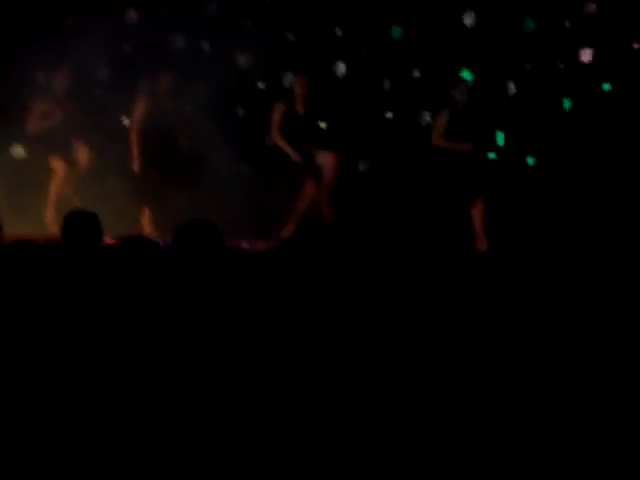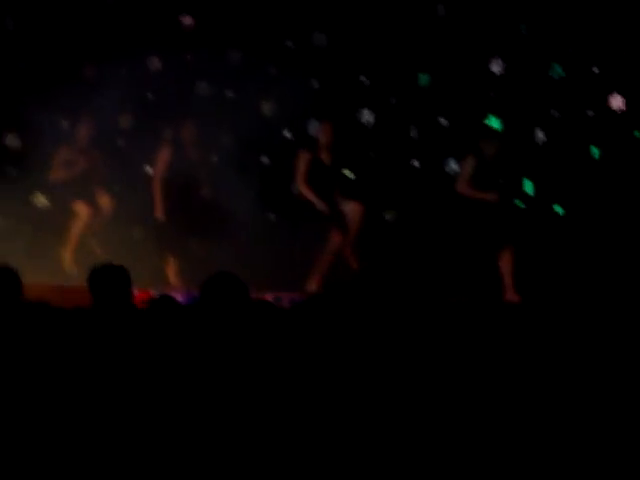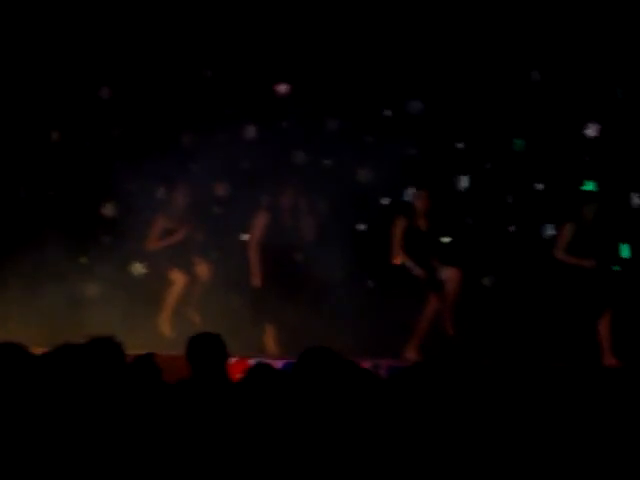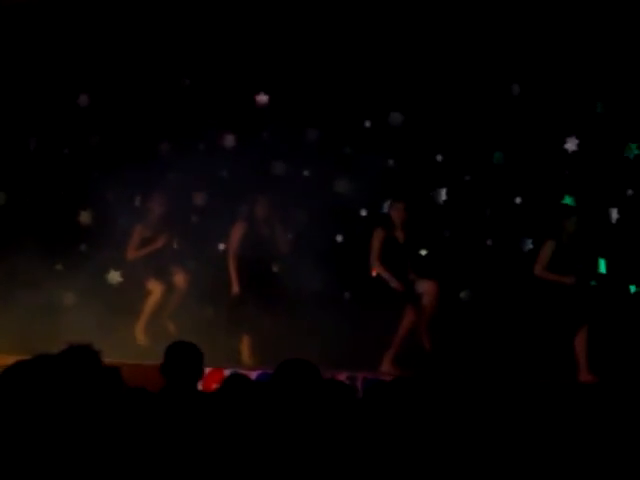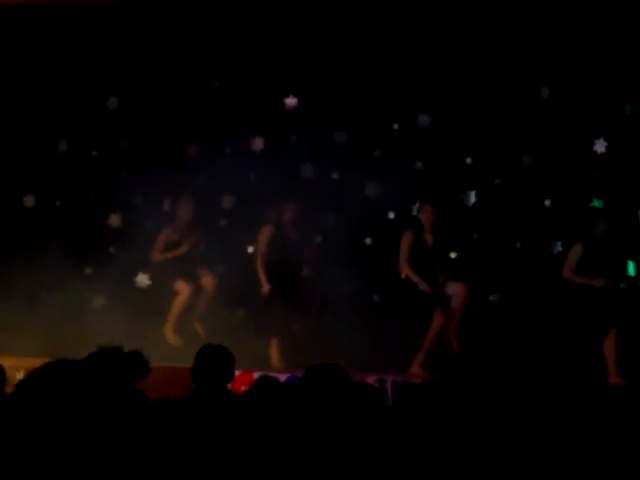
dt=0.5s
person 1, frame 1
left shoulder: (308, 109)
right shoulder: (283, 106)
right elbow: (275, 134)
left wrist: (312, 150)
right wrist: (293, 153)
left hip: (305, 153)
right hip: (285, 153)
person 1, frame 2
left shoulder: (333, 157)
right shoulder: (307, 154)
right elbow: (300, 183)
left wrist: (338, 199)
right wrist: (318, 202)
left hip: (330, 202)
right hip: (310, 202)
left knee: (338, 235)
left ankle: (315, 281)
person 1, frame 3
left shoulder: (429, 223)
right shoulder: (404, 221)
left elbow: (431, 251)
right elbow: (397, 250)
left wrist: (436, 265)
right wrist: (415, 267)
left hip: (427, 269)
right hip: (408, 268)
left knee: (444, 288)
person 1, frame 4
left shoulder: (406, 235)
right shoulder: (381, 232)
right elbow: (374, 261)
left wrist: (412, 276)
right wrist: (391, 280)
left hip: (404, 280)
right hip: (385, 281)
left knee: (430, 288)
person 1, frame 5
left shoulder: (436, 238)
right shoulder: (410, 235)
right elbow: (403, 264)
left wrist: (441, 279)
right wrist: (420, 282)
left hip: (433, 283)
right hip: (414, 284)
left knee: (461, 289)
person 2, frame 1
left shoulder: (173, 105)
right shoulder: (146, 101)
left elbow: (181, 128)
right elbow: (135, 129)
left wrist: (183, 142)
right wrist: (136, 157)
left hip: (167, 152)
right hip: (149, 152)
right knee: (151, 185)
right ankle: (148, 220)
person 2, frame 2
left shoulder: (196, 152)
right shoulder: (169, 149)
left elbow: (200, 176)
right elbow: (158, 177)
left wrist: (204, 189)
right wrist: (159, 205)
left hip: (190, 201)
right hip: (171, 200)
right knee: (174, 232)
right ankle: (173, 268)
person 2, frame 3
left shoulder: (295, 218)
right shoulder: (266, 215)
left elbow: (309, 238)
right elbow: (254, 245)
left wrist: (304, 213)
right wrist: (256, 273)
left hip: (288, 269)
right hip: (269, 268)
right knee: (273, 301)
right ankle: (271, 338)
person 2, frame 4
left shoulder: (271, 228)
right shoulder: (243, 226)
left elbow: (283, 250)
right elbow: (232, 255)
left wrist: (277, 225)
right wrist: (235, 282)
left hip: (265, 278)
right hip: (247, 278)
right knee: (252, 311)
right ankle: (246, 349)
person 2, frame 5
left shoulder: (298, 233)
right shoulder: (270, 230)
left elbow: (304, 259)
right elbow: (259, 258)
right wrist: (264, 282)
left hip: (293, 281)
right hip: (275, 280)
left knee: (292, 314)
right knee: (281, 313)
right ankle: (275, 351)
person 3, frame 1
left shoulder: (467, 113)
right shoulder: (447, 113)
right elbow: (435, 139)
left wrist: (473, 146)
right wrist: (460, 147)
left hip: (467, 163)
right hip: (451, 164)
left knee: (476, 198)
left ankle: (481, 241)
person 3, frame 2
left shoulder: (495, 164)
right shoulder: (472, 161)
right elbow: (460, 187)
right wrist: (485, 196)
left hip: (492, 211)
right hip: (476, 212)
left knee: (505, 247)
left ankle: (509, 291)
person 3, frame 3
left shoulder: (595, 229)
right shoulder: (572, 227)
left elbow: (599, 254)
right elbow: (558, 253)
right wrist: (583, 262)
left hip: (593, 278)
right hip: (576, 278)
left knee: (604, 311)
left ankle: (607, 355)
person 3, frame 4
left shoulder: (574, 245)
right shoulder: (553, 243)
left elbow: (576, 270)
right elbow: (538, 270)
right wrist: (563, 279)
left hip: (570, 295)
right hip: (555, 295)
left knee: (581, 327)
left ankle: (583, 371)
person 3, frame 5
left shoulder: (605, 248)
right shoulder: (581, 246)
right elbow: (566, 273)
right wrist: (592, 282)
left hip: (601, 298)
right hip: (584, 299)
left knee: (610, 330)
left ankle: (612, 374)
person 4, frame 1
left shoulder: (68, 104)
right shoulder: (43, 103)
left elbow: (73, 126)
right elbow: (30, 129)
right wrist: (53, 121)
left hip: (64, 140)
right hip: (46, 143)
left knee: (84, 155)
right knee: (62, 168)
left ankle: (68, 187)
right ankle: (50, 212)
person 4, frame 2
left shoulder: (92, 153)
right shoulder: (66, 151)
left elbow: (98, 174)
right elbow: (53, 177)
left wrist: (98, 186)
right wrist: (77, 169)
left hip: (87, 187)
right hip: (69, 190)
left knee: (107, 203)
right knee: (87, 212)
left ankle: (92, 237)
right ankle: (68, 251)
person 4, frame 3
left shoulder: (187, 217)
right shoulder: (163, 218)
left elbow: (194, 239)
right elbow: (150, 246)
right wrist: (176, 237)
left hip: (184, 254)
right hip: (165, 257)
left knee: (205, 271)
right knee: (182, 279)
left ankle: (191, 307)
right ankle: (164, 318)
person 4, frame 4
left shoulder: (164, 226)
right shoulder: (141, 228)
left elbow: (168, 248)
right elbow: (130, 255)
right wrist: (155, 245)
left hip: (160, 262)
right hip: (143, 266)
left knee: (182, 280)
right knee: (159, 289)
left ankle: (167, 316)
right ankle: (140, 326)
person 4, frame 5
left shoulder: (193, 231)
right shoulder: (168, 231)
right elbow: (155, 256)
right wrist: (180, 251)
left hip: (189, 265)
right hip: (170, 268)
left knee: (210, 282)
right knee: (187, 290)
left ankle: (196, 319)
right ankle: (169, 327)
